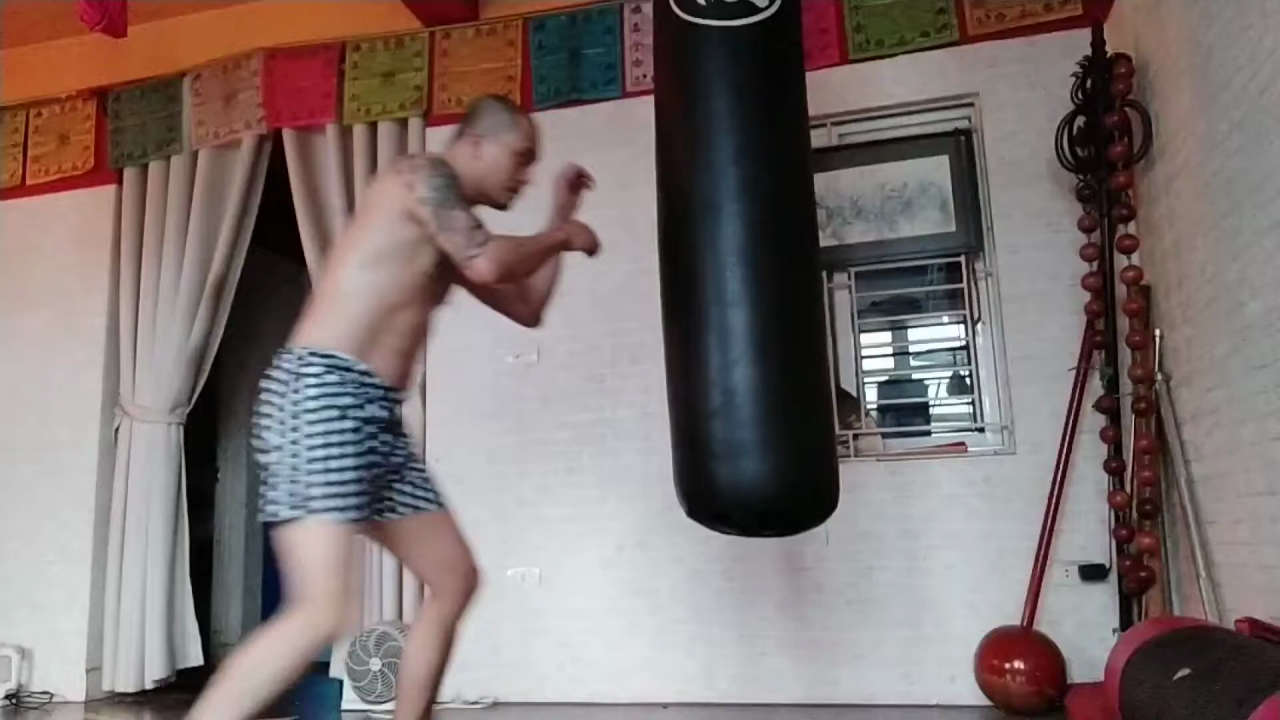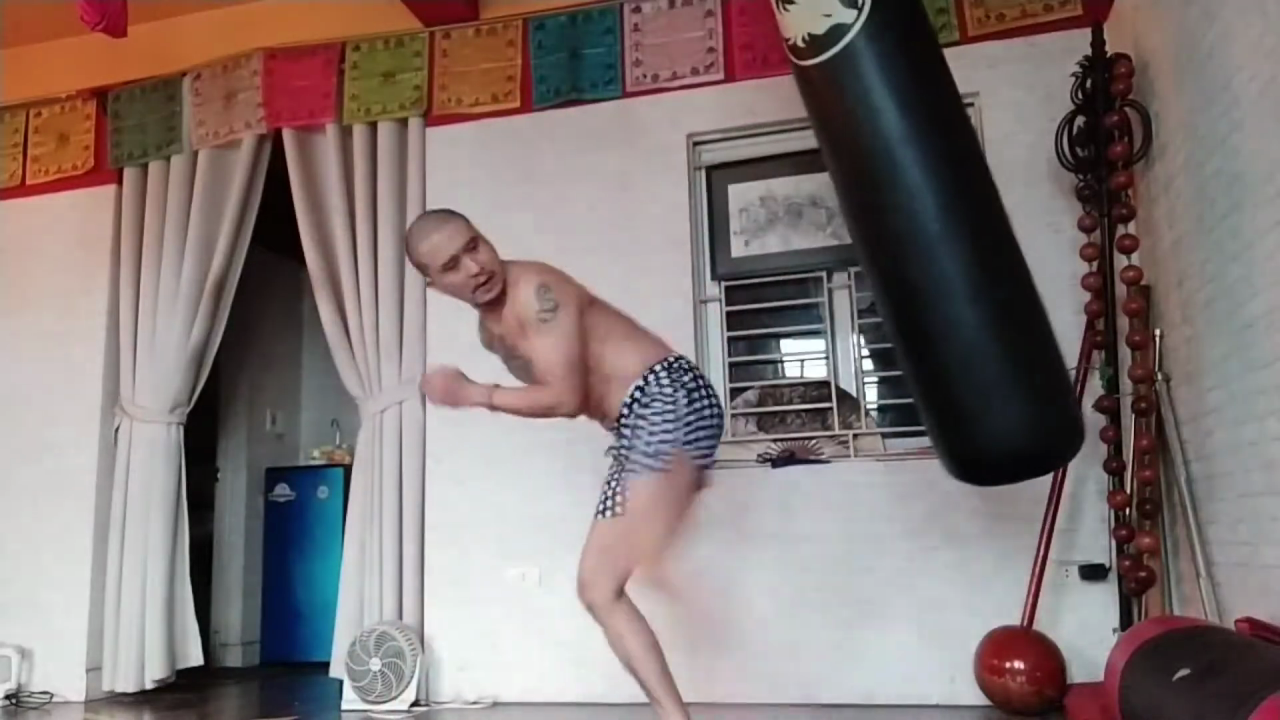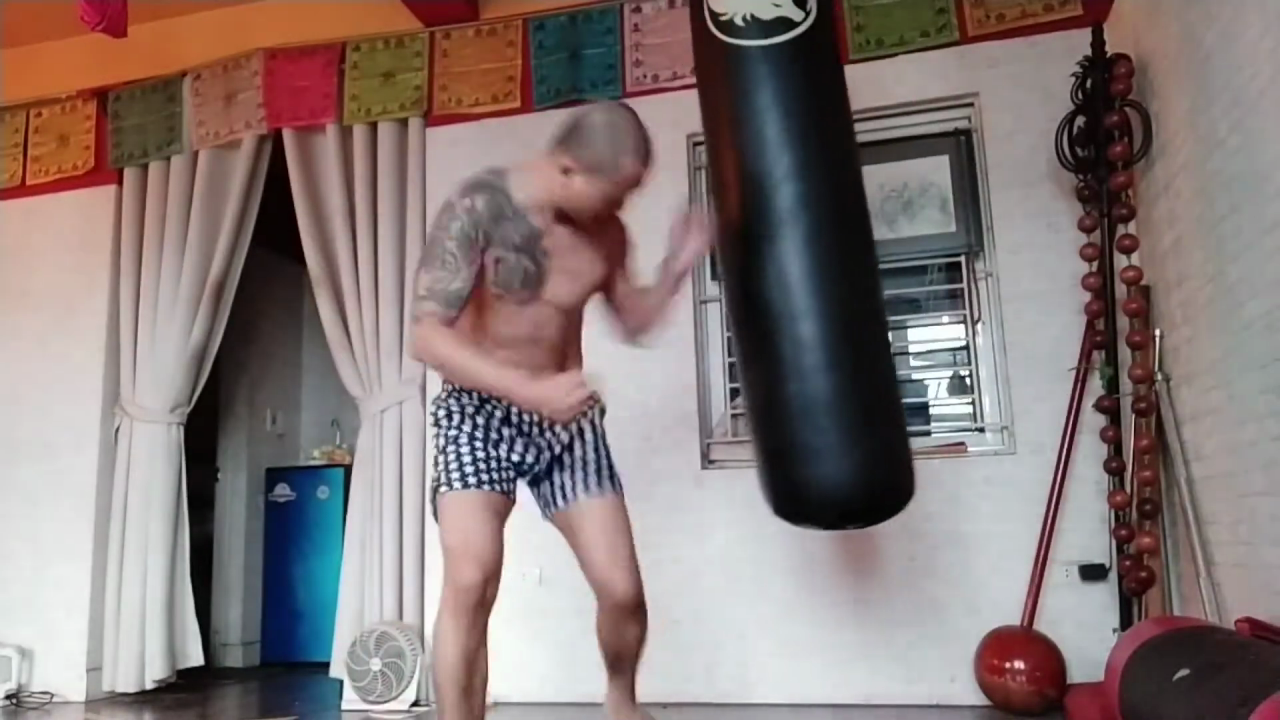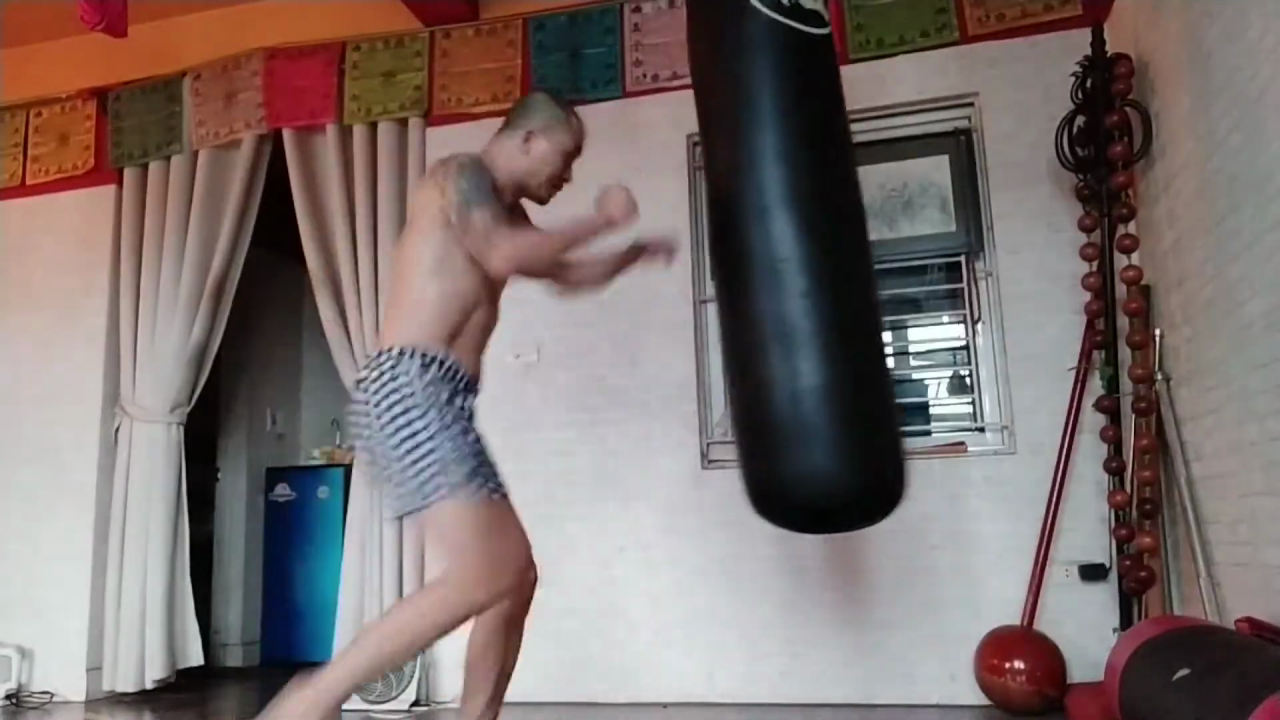
dt=1s
person 1, frame 1
left shoulder: (446, 232)
right shoulder: (423, 175)
left elbow: (528, 308)
right elbow: (489, 263)
left wrist: (557, 221)
right wrist: (565, 237)
left hip: (372, 415)
right hip: (320, 396)
left knee: (455, 578)
right knee: (320, 613)
person 1, frame 2
left shoulder: (537, 289)
right shoulder: (492, 324)
left elbow: (566, 397)
left wrist: (471, 392)
left hip: (670, 399)
right hip: (648, 422)
left knee: (640, 546)
right knee: (598, 590)
person 1, frame 3
left shoulder: (604, 229)
right shoulder: (477, 205)
left elbow: (634, 322)
right elbow: (426, 336)
left wrist: (678, 264)
right wrist: (525, 387)
left hip: (564, 417)
right hip: (477, 412)
left knee: (621, 590)
right knee: (470, 579)
person 1, frame 4
left shoulder: (503, 210)
right shoulder: (464, 174)
left elbow: (570, 274)
right elbow: (507, 257)
left wrist: (636, 252)
right wrist: (604, 219)
left hip: (440, 405)
right hip: (413, 395)
left knee: (516, 579)
right knee: (473, 585)
